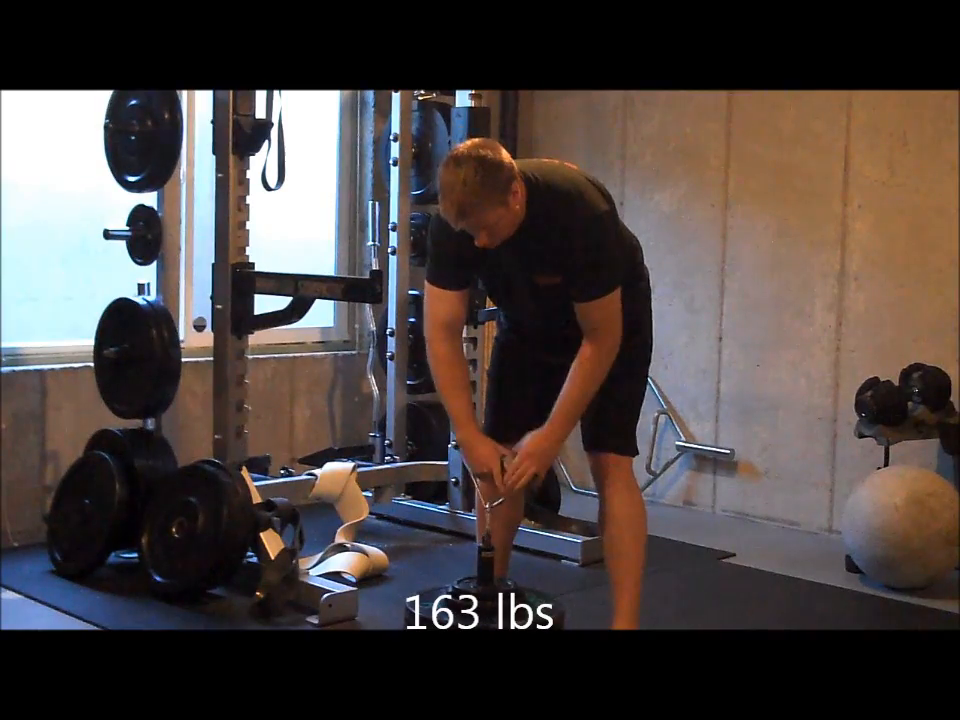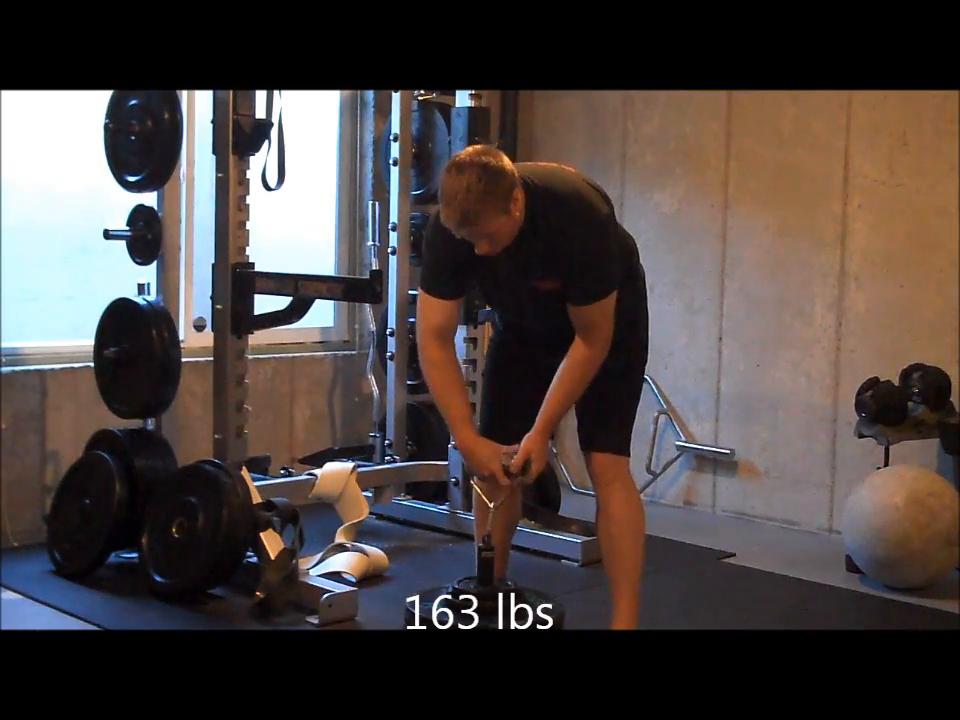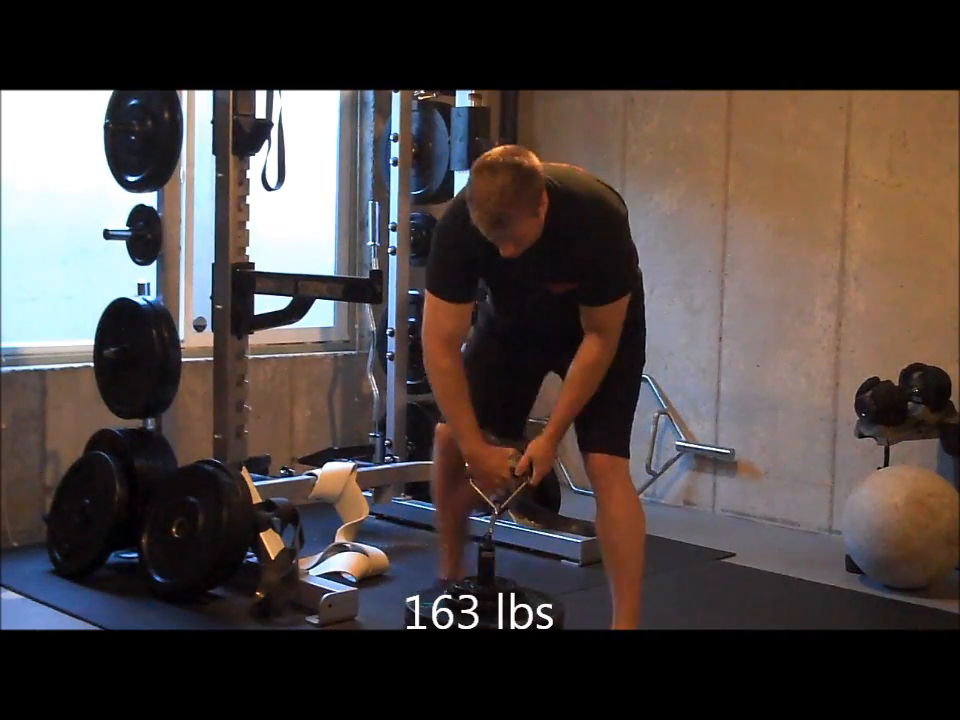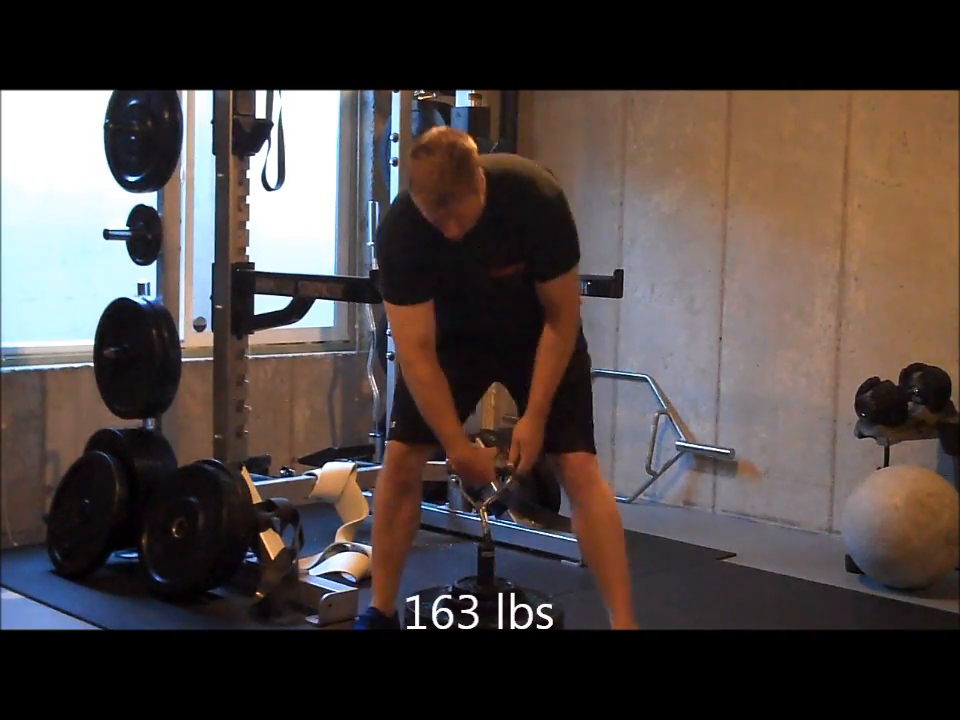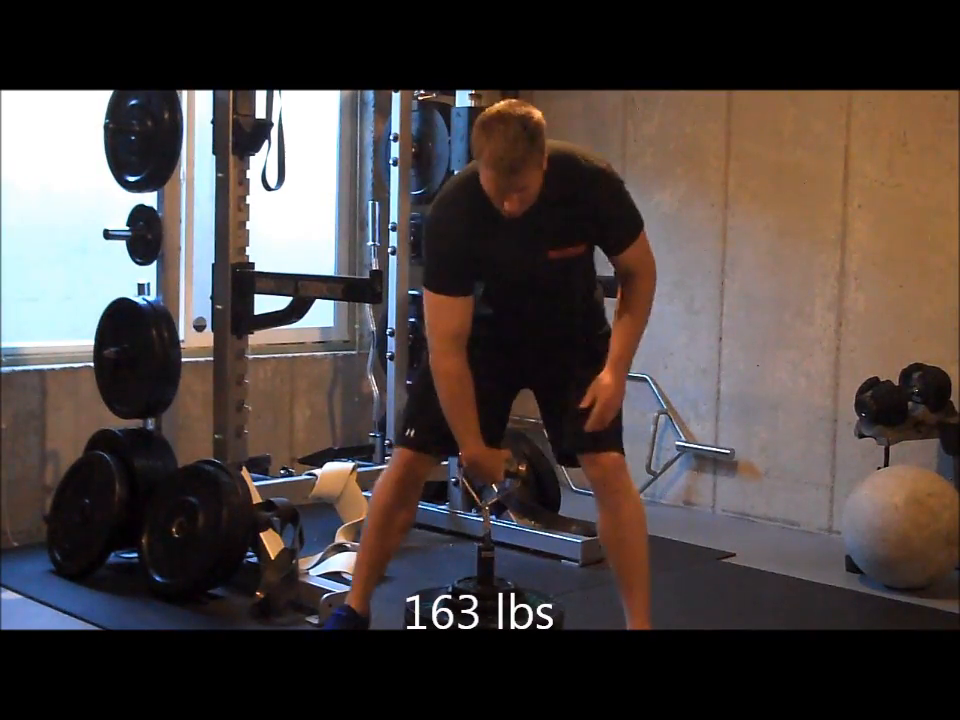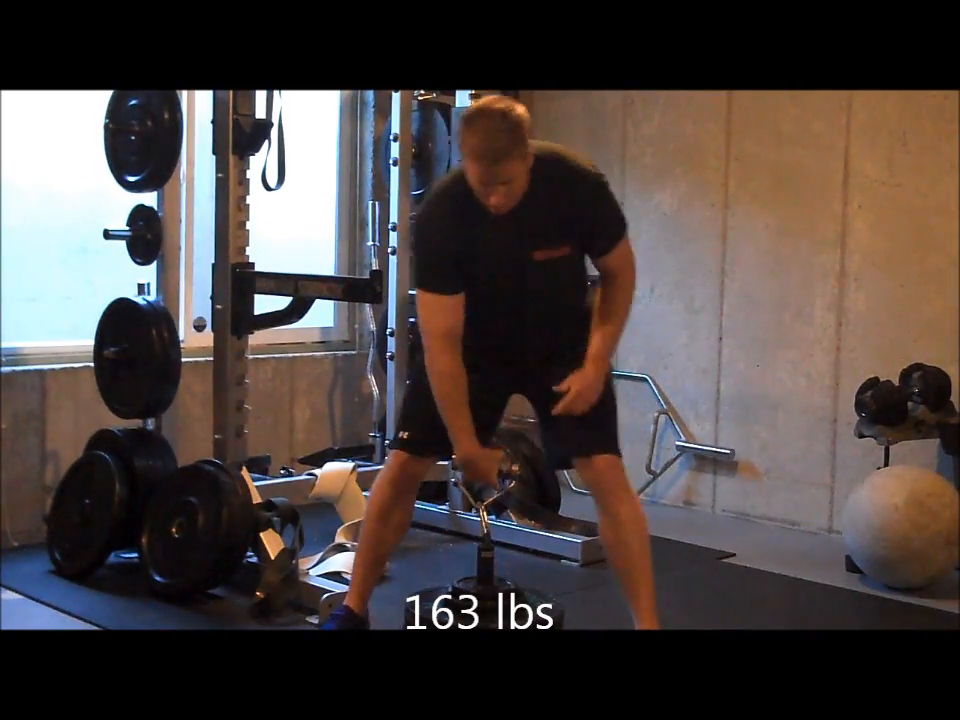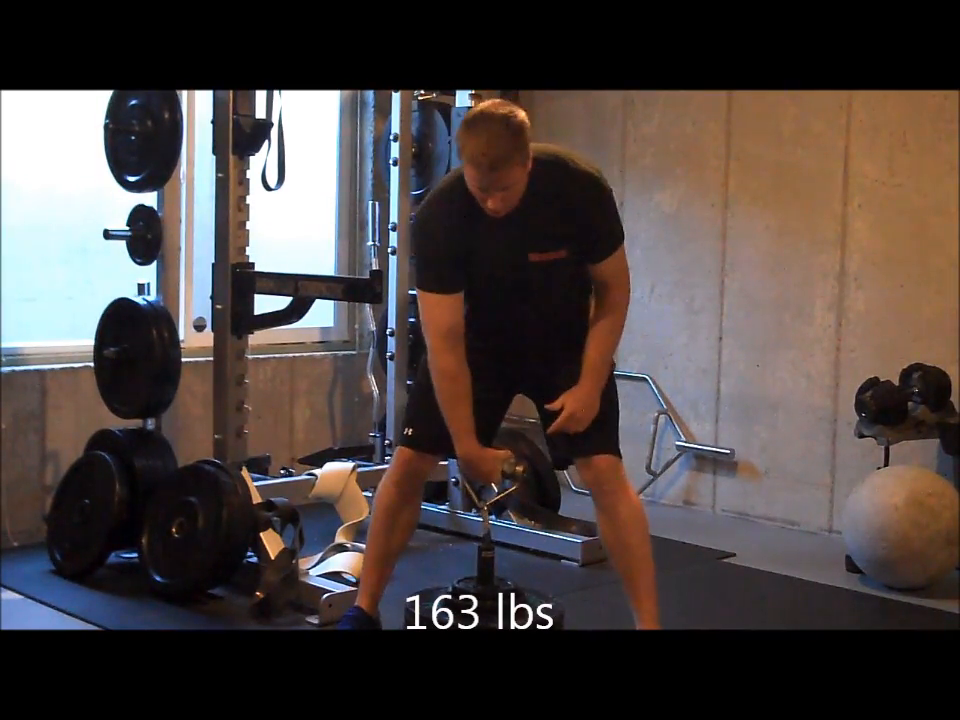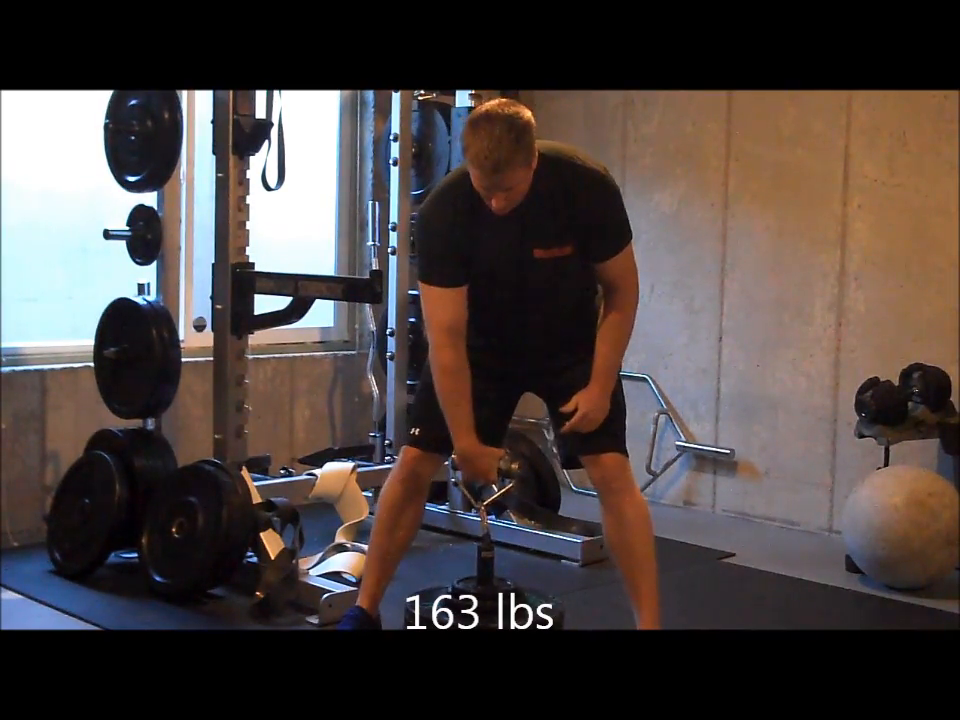
dt=0.5s
person 1, frame 1
left shoulder: (581, 213)
right shoulder: (451, 223)
left elbow: (601, 339)
right elbow: (443, 332)
left wrist: (553, 435)
right wrist: (468, 436)
left hip: (606, 323)
right hip: (526, 325)
left knee: (610, 465)
right knee: (495, 461)
left ankle: (626, 622)
person 1, frame 2
left shoulder: (580, 215)
right shoulder: (448, 228)
left elbow: (592, 339)
right elbow: (434, 338)
left wrist: (542, 431)
right wrist: (467, 439)
left hip: (604, 320)
right hip: (521, 323)
left knee: (606, 466)
right knee: (492, 462)
left ankle: (626, 621)
person 1, frame 3
left shoulder: (601, 220)
right shoulder: (459, 226)
left elbow: (601, 336)
right elbow: (441, 345)
left wrist: (552, 437)
right wrist: (474, 445)
left hip: (603, 321)
right hip: (514, 320)
left knee: (605, 466)
right knee: (450, 442)
left ankle: (627, 623)
right ankle: (451, 583)
person 1, frame 4
left shoulder: (534, 197)
right shoulder: (400, 227)
left elbow: (562, 313)
right elbow: (415, 350)
left wrist: (535, 417)
right wrist: (457, 447)
left hip: (537, 332)
right hip: (452, 334)
left knee: (577, 465)
right knee: (401, 458)
left ankle: (624, 623)
right ankle: (381, 613)
person 1, frame 5
left shoulder: (591, 183)
right shoulder: (451, 214)
left elbow: (639, 271)
right elbow: (447, 345)
left wrist: (617, 365)
right wrist: (472, 448)
left hip: (571, 337)
right hip: (484, 334)
left knee: (608, 469)
right knee: (408, 463)
left ankle: (639, 625)
right ankle: (354, 610)
person 1, frame 6
left shoulder: (578, 185)
right shoulder: (439, 216)
left elbow: (619, 272)
right elbow: (442, 344)
left wrist: (597, 363)
right wrist: (466, 447)
left hip: (564, 345)
right hip: (475, 342)
left knee: (605, 473)
right knee: (403, 465)
left ankle: (648, 624)
right ankle: (351, 610)
person 1, frame 7
left shoulder: (580, 188)
right shoulder: (438, 217)
left elbow: (613, 289)
right elbow: (445, 343)
left wrist: (590, 383)
right wrist: (467, 445)
left hip: (565, 343)
right hip: (479, 342)
left knee: (603, 472)
right knee: (408, 463)
left ankle: (648, 623)
right ankle: (363, 610)
person 1, frame 8
left shoulder: (587, 186)
right shoulder: (441, 213)
left elbow: (622, 290)
right elbow: (447, 337)
left wrist: (600, 385)
right wrist: (465, 442)
left hip: (572, 343)
right hip: (483, 343)
left knee: (611, 471)
right knee: (413, 464)
left ankle: (649, 623)
right ankle: (364, 610)
